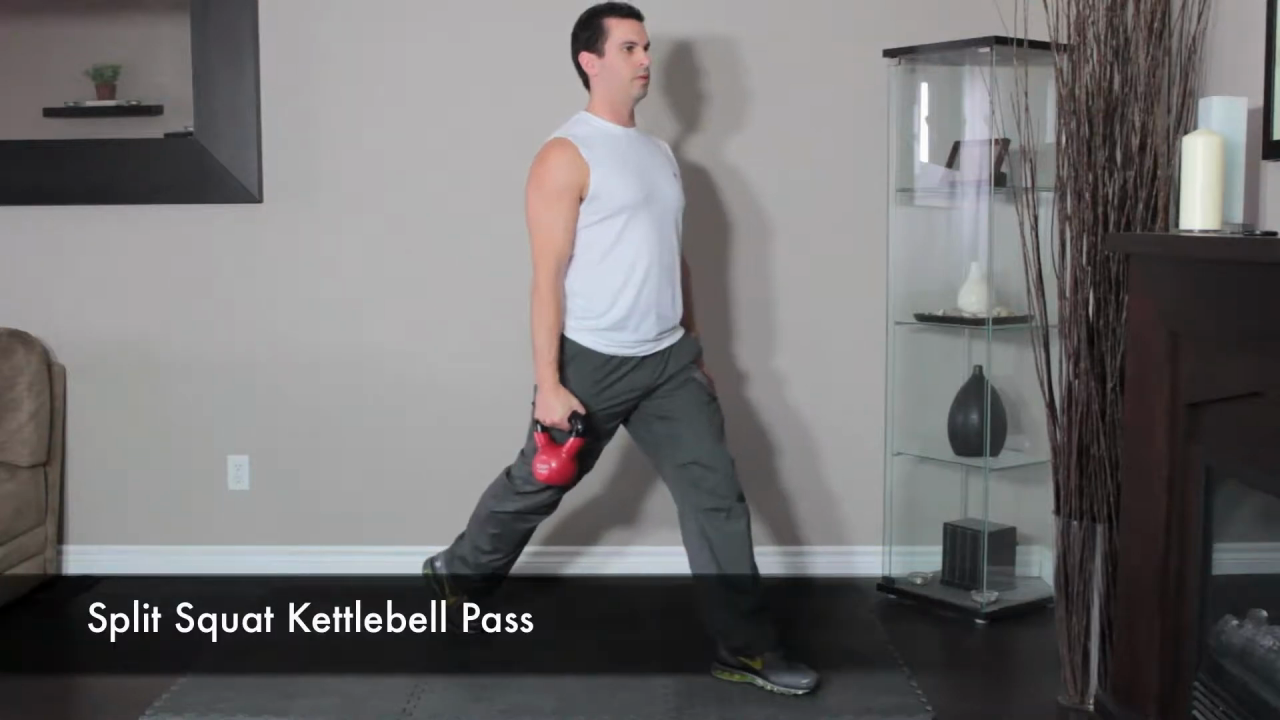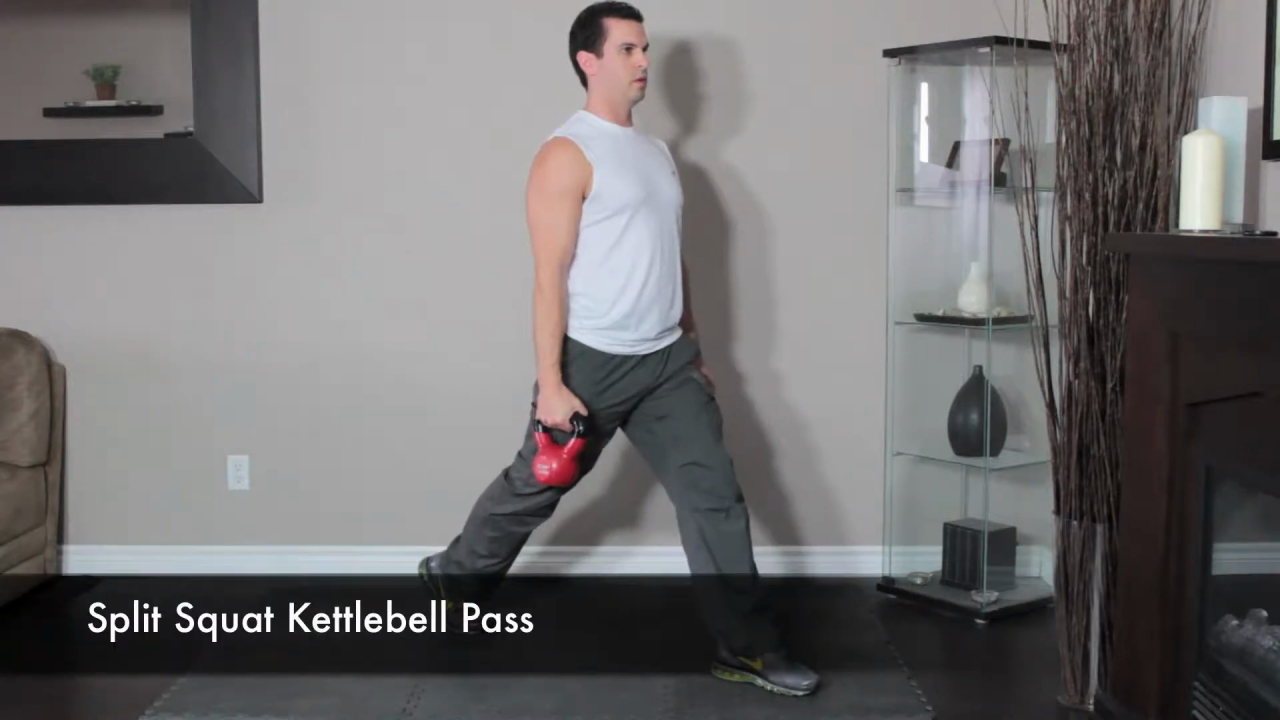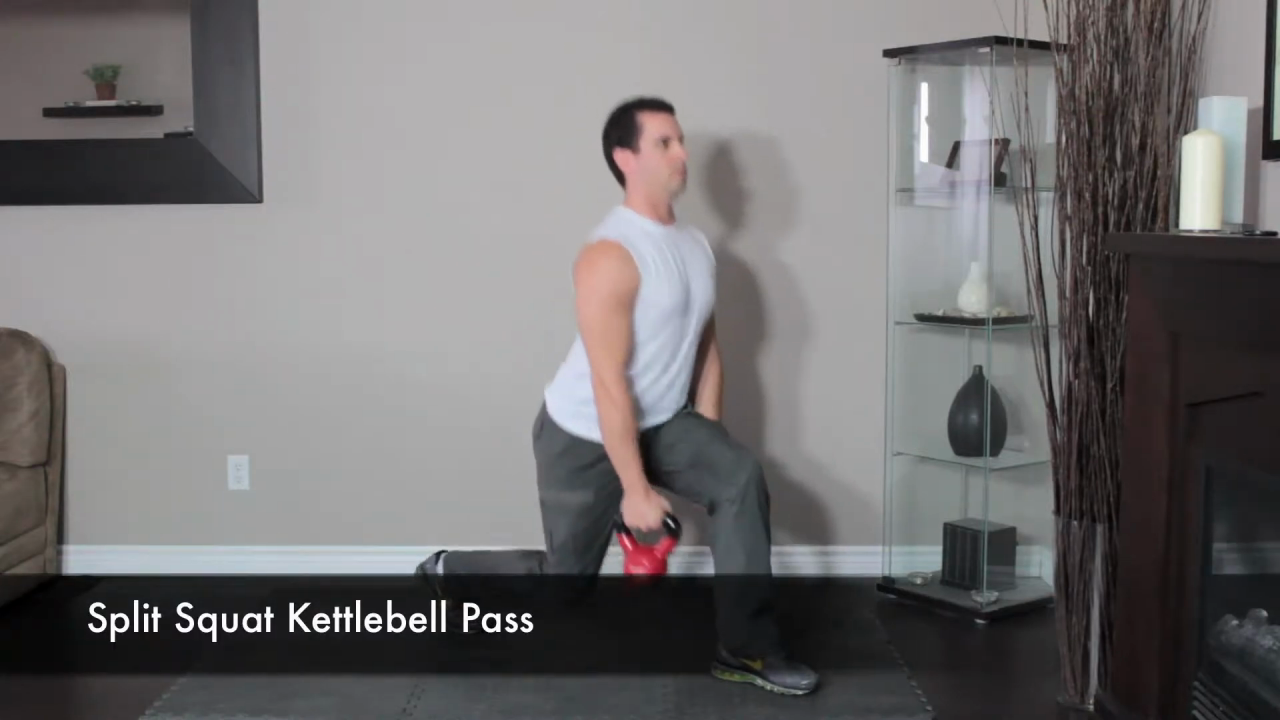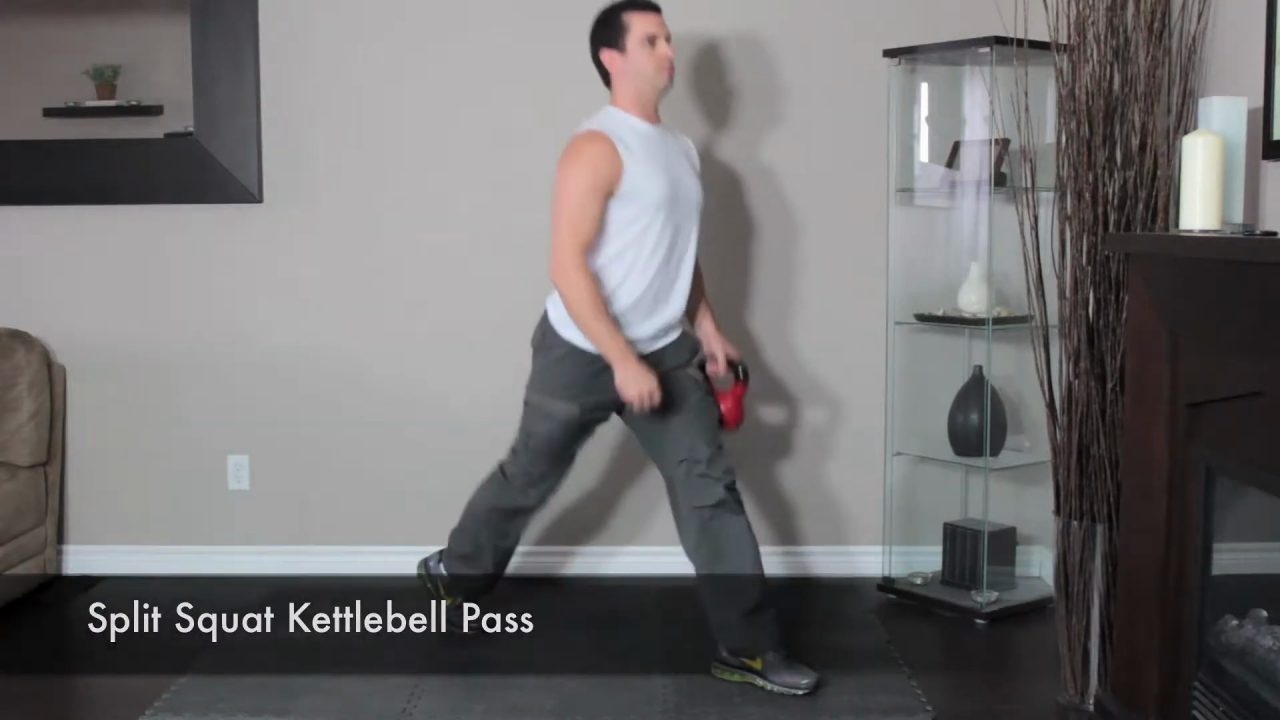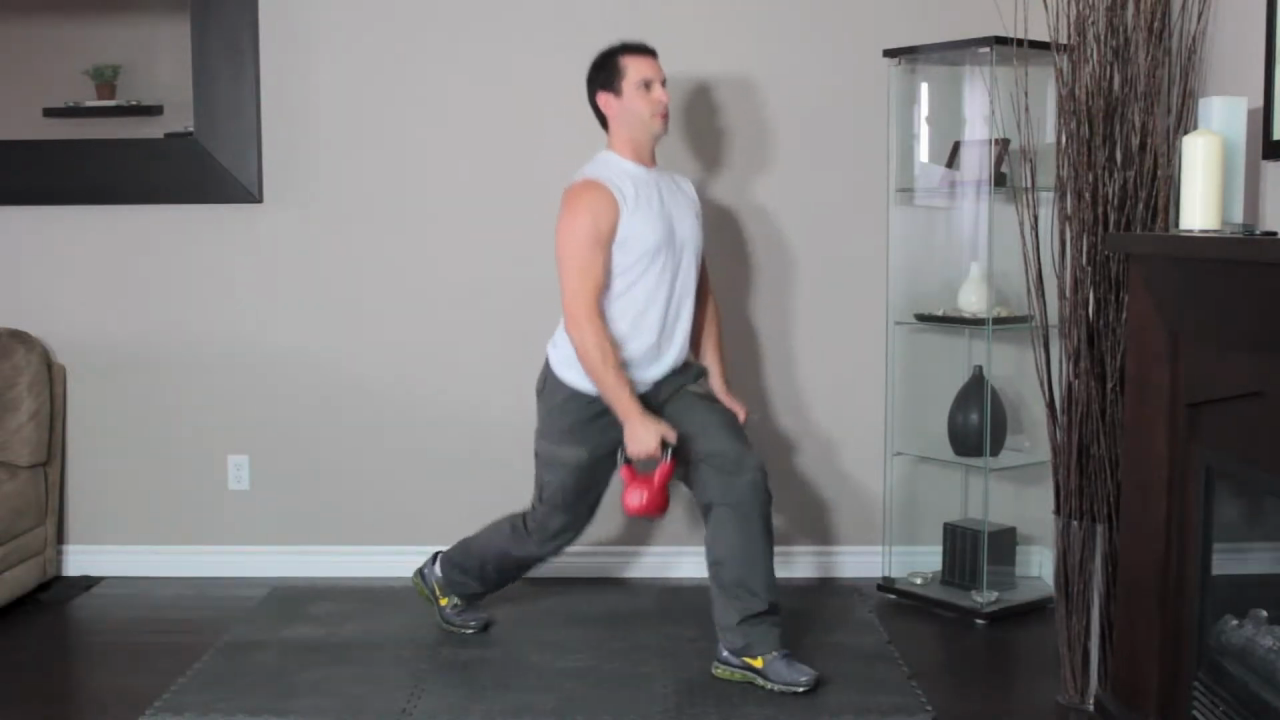
dt=1s
person 1, frame 1
left shoulder: (658, 152)
right shoulder: (566, 155)
right elbow: (548, 275)
left wrist: (695, 351)
right wrist: (547, 382)
left hip: (668, 360)
right hip: (591, 361)
left knee: (715, 492)
right knee: (535, 487)
left ankle: (745, 647)
right ankle: (457, 575)
person 1, frame 2
left shoulder: (656, 151)
right shoulder: (567, 155)
right elbow: (550, 276)
left wrist: (693, 350)
right wrist: (550, 382)
left hip: (666, 359)
right hip: (592, 360)
left knee: (714, 494)
right knee: (534, 488)
left ankle: (747, 648)
right ankle: (452, 576)
person 1, frame 3
left shoulder: (696, 244)
right shoulder: (611, 256)
left elbow: (706, 348)
right elbow: (608, 386)
left wrist: (704, 452)
right wrist: (635, 488)
left hip: (659, 420)
right hip: (581, 434)
left knee: (742, 480)
right knee: (566, 572)
left ankle: (746, 649)
right ankle: (448, 573)
person 1, frame 4
left shoulder: (680, 148)
right shoulder: (596, 148)
right elbow: (570, 268)
left wrist: (705, 328)
right wrist: (622, 362)
left hip: (662, 351)
right hip: (579, 353)
left knee: (709, 484)
right knee: (528, 484)
left ankle: (746, 647)
right ankle: (452, 575)
person 1, frame 5
left shoulder: (681, 190)
right shoulder: (594, 195)
left elbow: (699, 292)
right elbow: (581, 315)
left wrist: (717, 384)
right wrist: (631, 417)
left hip: (669, 383)
right hip: (586, 391)
left knee: (742, 479)
right knee: (553, 524)
left ankle: (748, 647)
right ankle: (447, 576)
